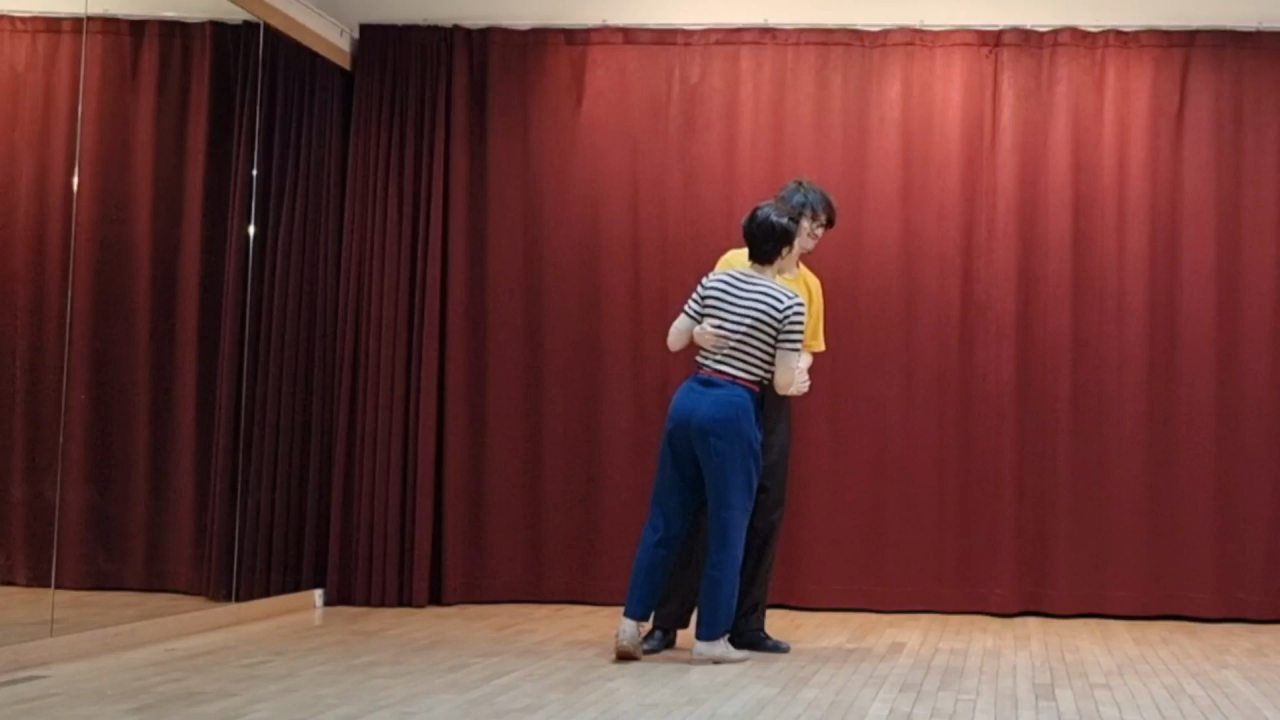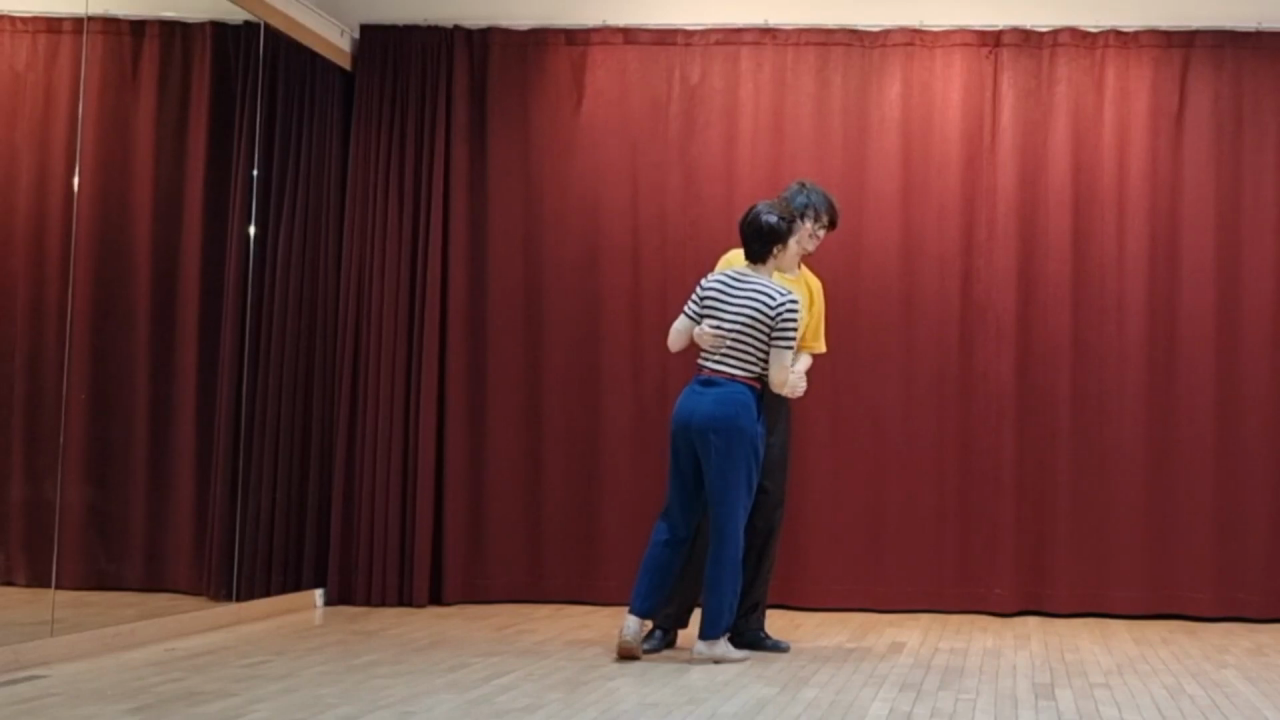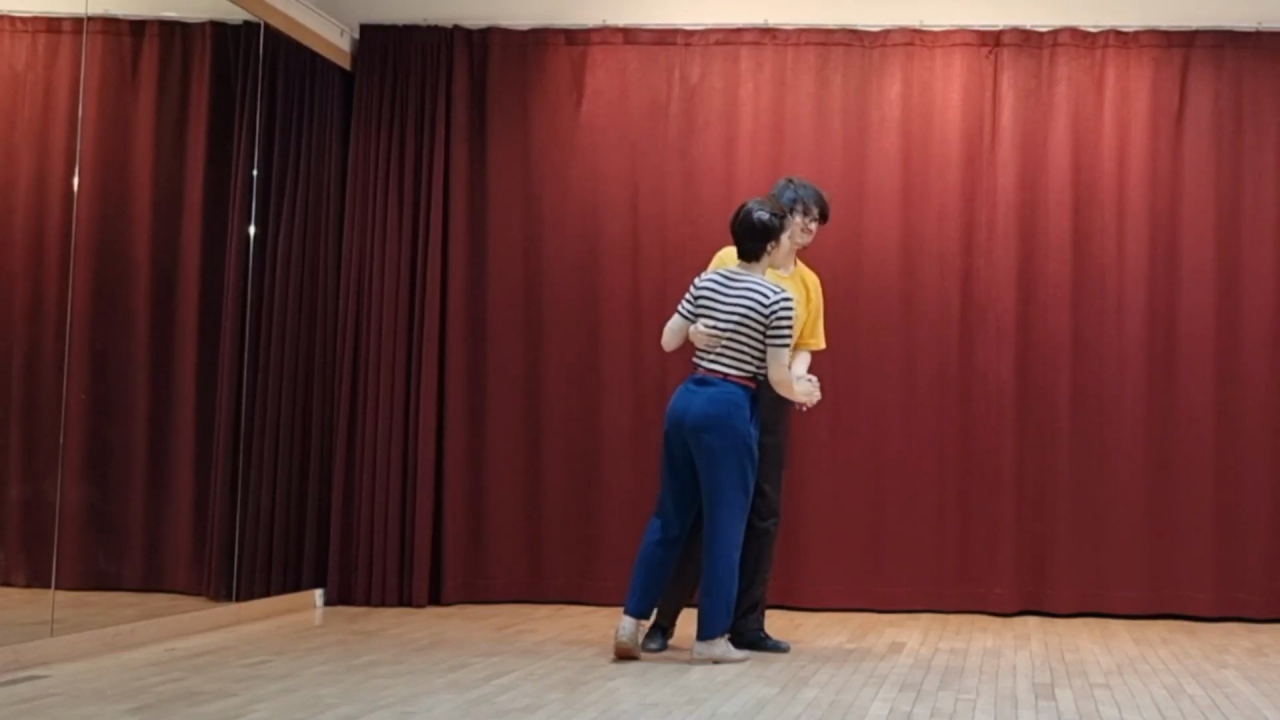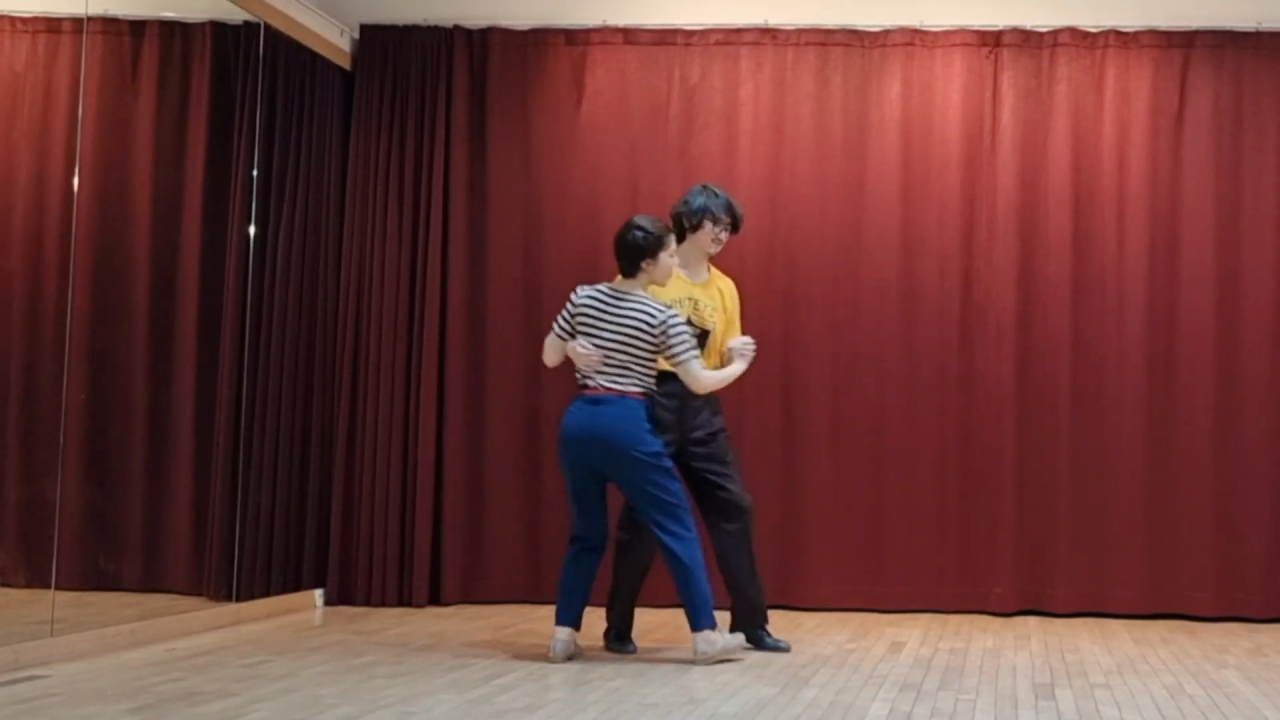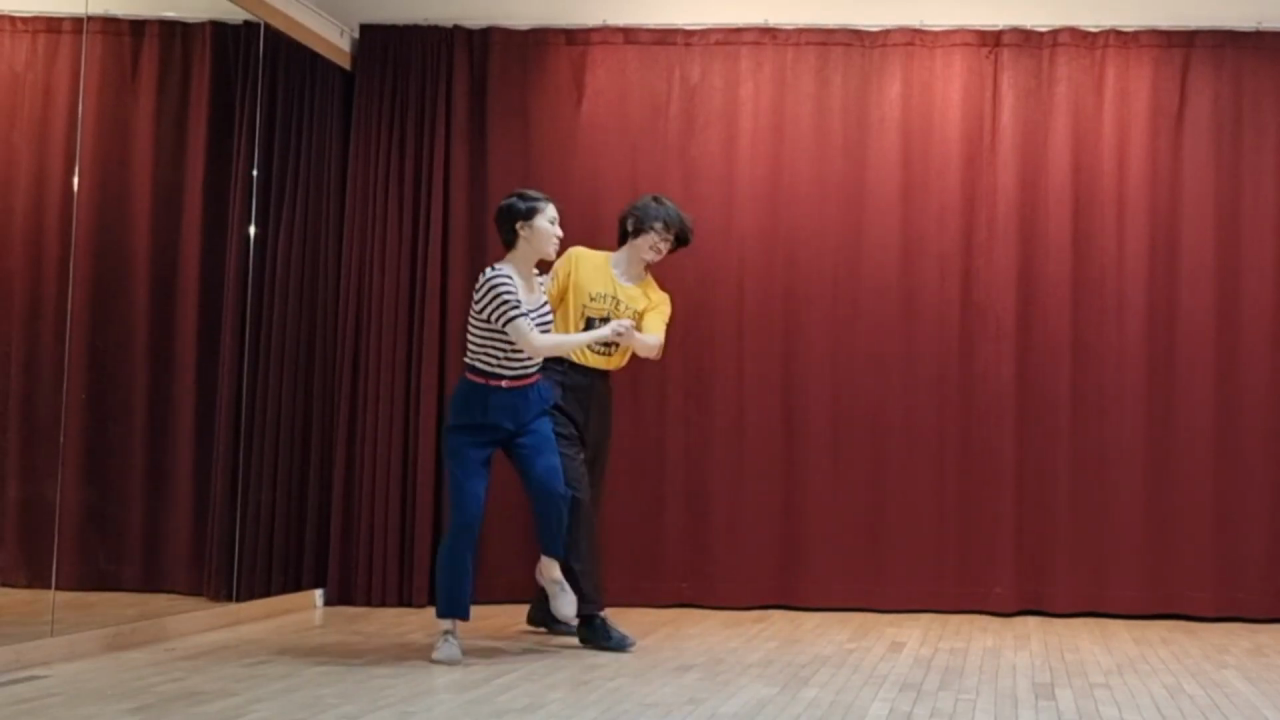
dt=0.7s
person 1, frame 1
left shoulder: (810, 286)
right shoulder: (736, 262)
left elbow: (806, 348)
right elbow: (699, 319)
left wrist: (797, 373)
right wrist: (700, 333)
left hip: (772, 405)
left knee: (765, 513)
right knee: (702, 508)
left ankle: (747, 625)
right ankle: (667, 622)
person 1, frame 2
left shoulder: (811, 287)
right shoulder: (737, 262)
left elbow: (806, 349)
right elbow: (700, 317)
left wrist: (795, 375)
right wrist: (699, 333)
left hip: (772, 405)
left knee: (765, 512)
left ankle: (747, 624)
right ankle: (667, 621)
person 1, frame 3
left shoulder: (809, 284)
right shoulder: (732, 260)
left elbow: (803, 348)
right elbow: (695, 316)
left wrist: (802, 381)
right wrist: (694, 330)
left hip: (770, 401)
left knee: (762, 512)
left ankle: (746, 624)
right ankle: (663, 621)
person 1, frame 4
left shoulder: (725, 289)
left elbow: (729, 357)
right wrist: (577, 348)
left hip: (700, 405)
right hip: (650, 399)
left knee: (733, 506)
right knee: (642, 514)
left ankle: (750, 623)
right ankle: (618, 627)
person 1, frame 5
left shoulder: (656, 300)
right shoulder: (578, 261)
left elbow: (653, 348)
left wrist: (631, 337)
left hip: (598, 394)
right hip: (555, 384)
left knee: (582, 500)
right knee: (573, 494)
left ankle: (547, 606)
right ankle: (590, 614)
person 2, frame 1
left shoulder: (714, 281)
right shoulder: (789, 304)
left elbow: (674, 341)
right elbow: (781, 383)
right wrist: (799, 383)
left hip: (688, 399)
right hip: (732, 411)
left knee: (667, 516)
right knee: (728, 523)
left ankle: (631, 624)
right ankle: (711, 638)
person 2, frame 2
left shoulder: (712, 283)
right shoulder: (783, 301)
left elbow: (675, 342)
right elbow: (777, 380)
right wrist: (795, 387)
left hip: (692, 400)
right hip: (734, 410)
left knee: (677, 515)
right knee: (728, 523)
left ankle: (635, 621)
right ankle: (712, 637)
person 2, frame 3
left shoulder: (705, 282)
right shoulder: (778, 299)
left elbow: (668, 342)
right elbow: (777, 377)
right wrist: (803, 393)
left hip: (685, 400)
right hip: (727, 409)
left knee: (670, 518)
right knee: (724, 522)
left ankle: (630, 624)
right ankle: (711, 638)
person 2, frame 4
left shoulder: (583, 297)
right shoulder: (662, 318)
left elbow: (550, 356)
right elbow: (700, 383)
right wrist: (739, 363)
left hip: (578, 421)
right hip: (624, 425)
left knee: (588, 533)
right knee: (676, 526)
left ankle: (565, 633)
right ankle: (705, 633)
person 2, frame 5
left shoulder: (537, 283)
right shoulder: (496, 282)
right elbow: (532, 344)
right wrist: (603, 333)
left hip: (528, 403)
right hip: (476, 409)
left knee: (551, 487)
right knee: (466, 515)
left ankle: (550, 568)
right ankle: (448, 626)
